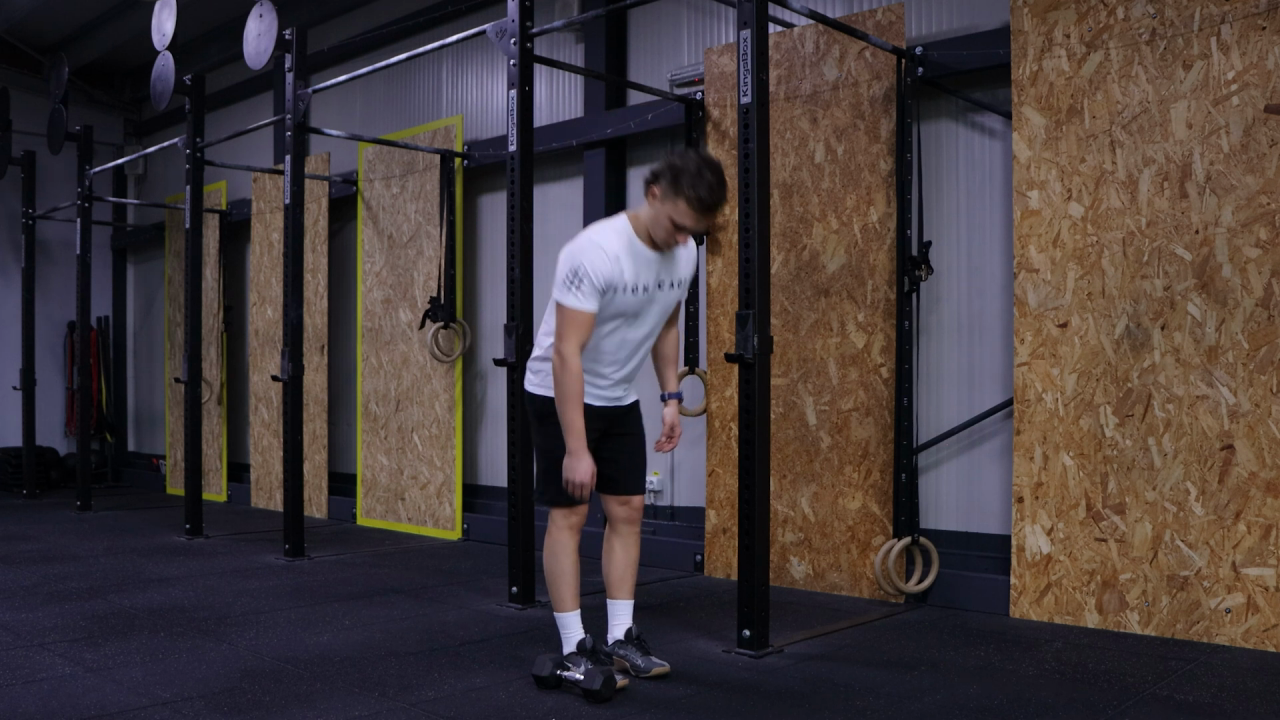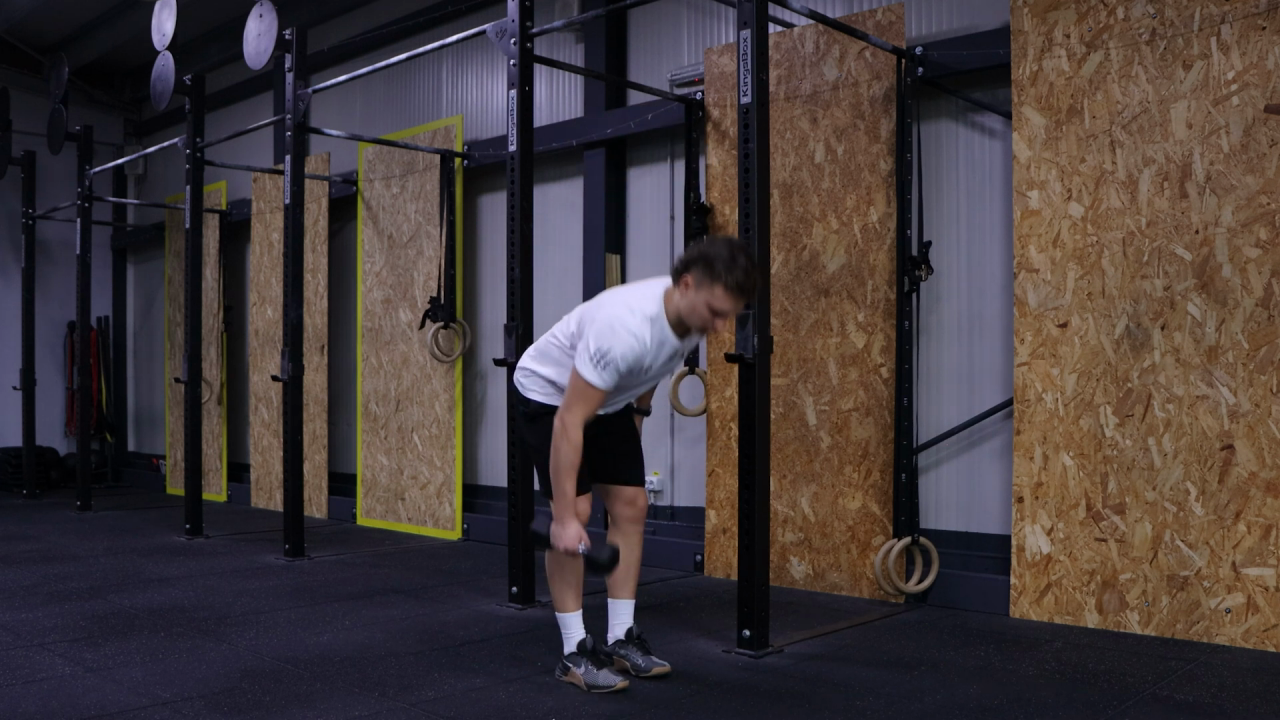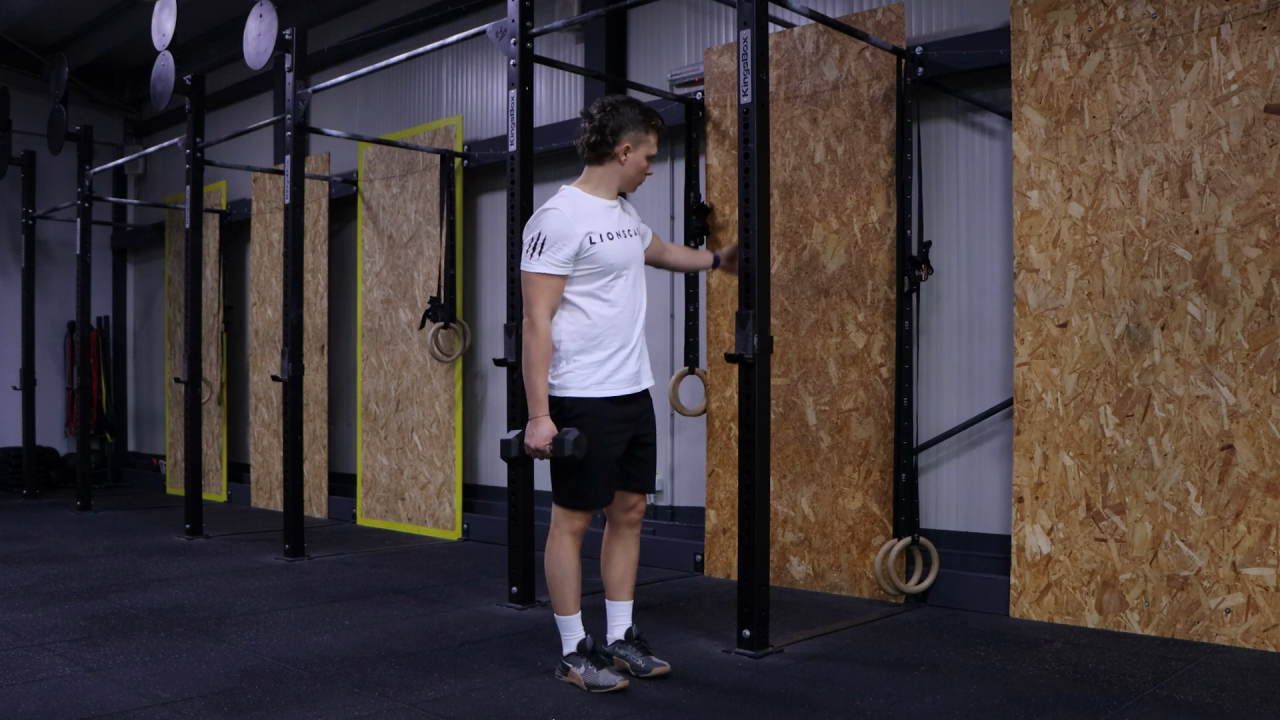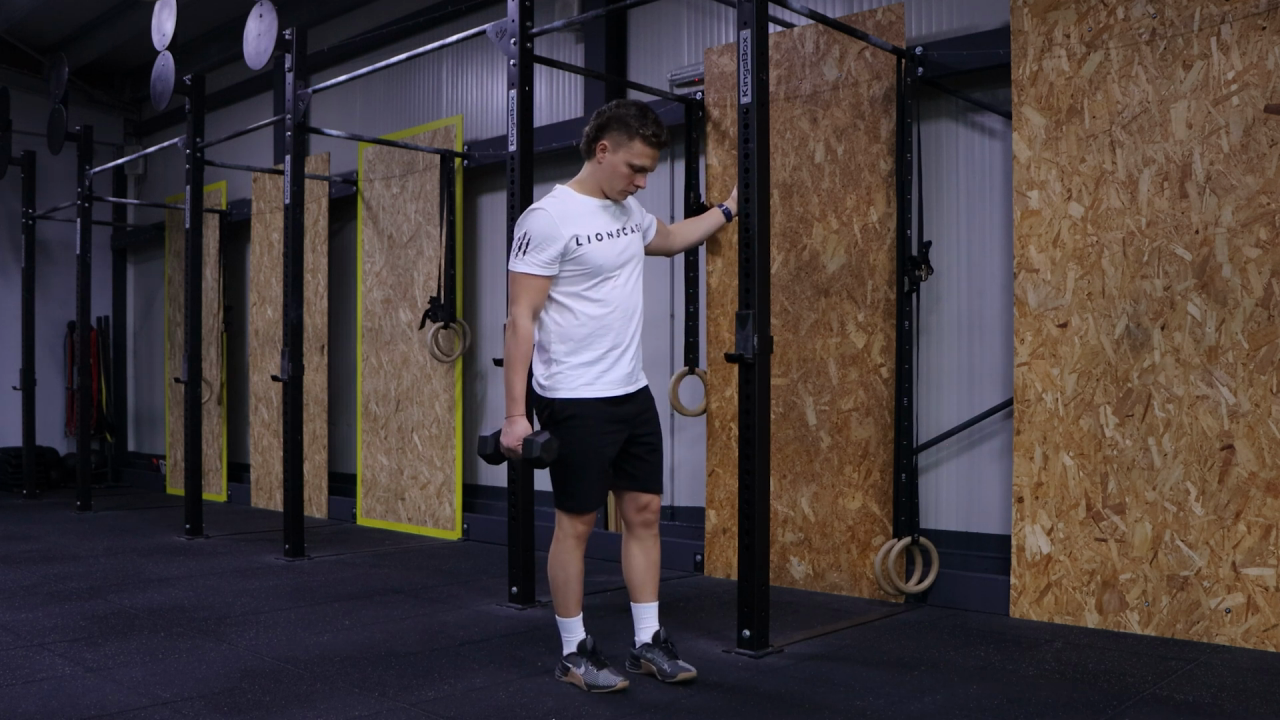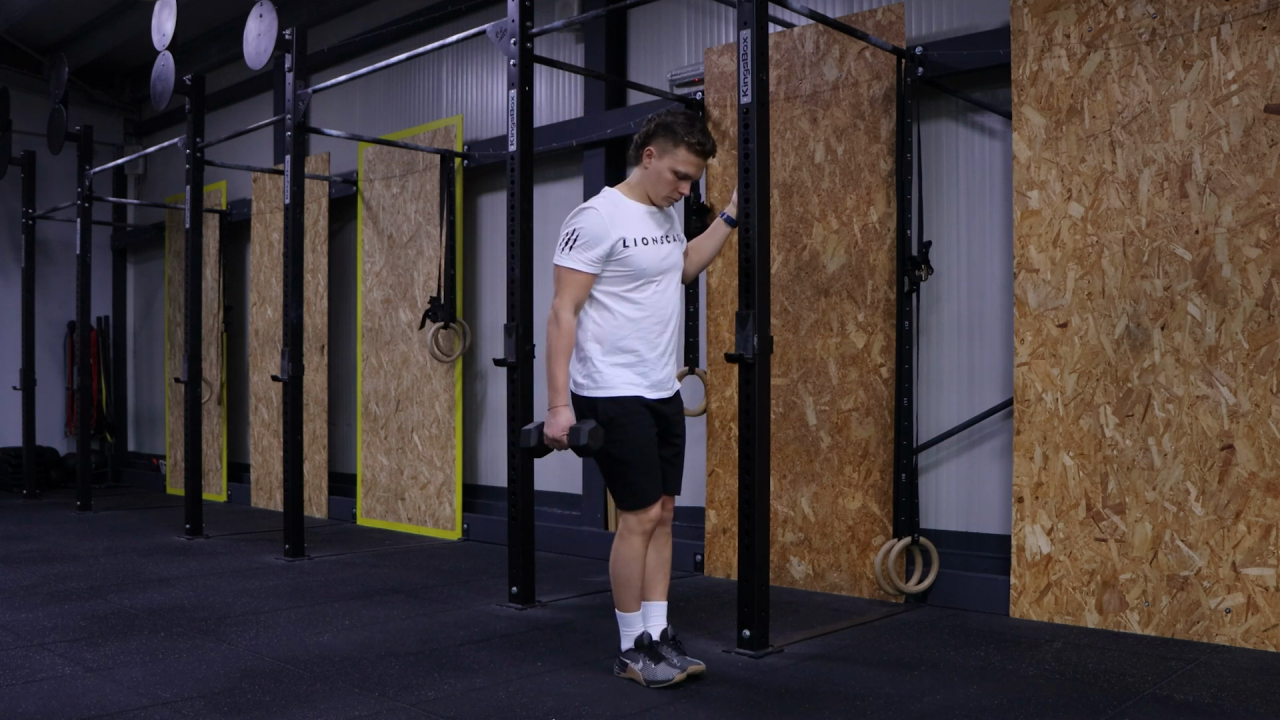
dt=1s
person 1, frame 1
left shoulder: (683, 253)
right shoulder: (598, 251)
right elbow: (566, 355)
left wrist: (670, 399)
right wrist: (577, 450)
left hip: (617, 397)
right hip: (558, 390)
left knee: (627, 512)
right knee: (569, 515)
left ankle: (620, 639)
right ankle: (574, 649)
person 1, frame 2
left shoulder: (692, 316)
right shoulder: (624, 327)
right elbow: (569, 423)
left wrist: (640, 410)
right wrist: (565, 518)
left hip: (609, 399)
right hip: (546, 394)
left knee: (630, 509)
right knee: (579, 522)
left ankle: (621, 639)
right ankle: (574, 652)
person 1, frame 3
left shoulder: (622, 214)
right shoulder: (560, 218)
left elbow: (658, 250)
right elbow: (537, 321)
left wrist: (714, 256)
right wrist: (538, 414)
left hip: (633, 393)
right hip: (583, 400)
left knee: (628, 513)
right knee: (572, 521)
left ankle: (620, 638)
right ankle: (573, 650)
person 1, frame 4
left shoulder: (627, 210)
right shoulder: (550, 218)
left elbow: (668, 238)
right elbow: (521, 320)
left wrist: (730, 207)
right wrist: (515, 413)
left hip: (633, 392)
right hip: (577, 401)
left knee: (644, 514)
right knee: (577, 524)
left ankle: (648, 643)
right ankle: (574, 652)
person 1, frame 5
left shoulder: (665, 217)
right shoulder: (598, 219)
left elbow: (686, 265)
right elbow: (563, 314)
left wrist: (732, 215)
right wrist: (558, 404)
left hip: (663, 395)
right hip: (613, 396)
left knee: (661, 516)
right knee: (639, 518)
left ankle: (657, 635)
right ankle: (631, 647)
